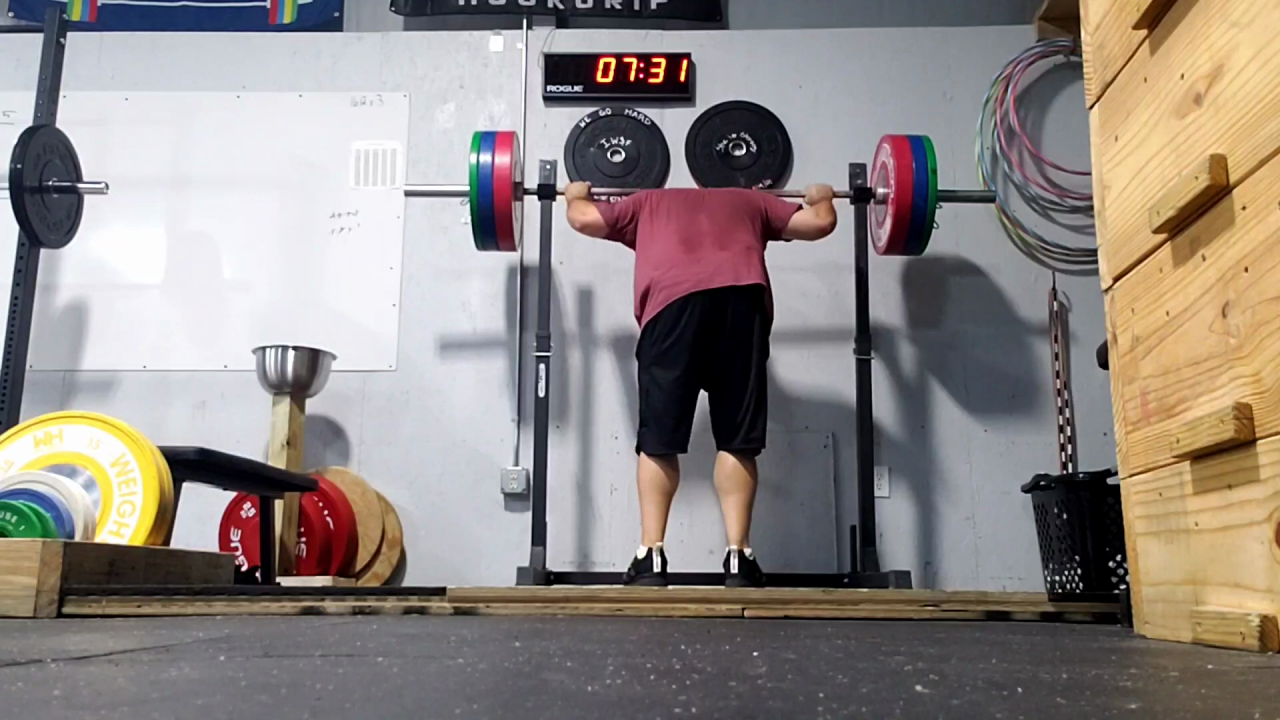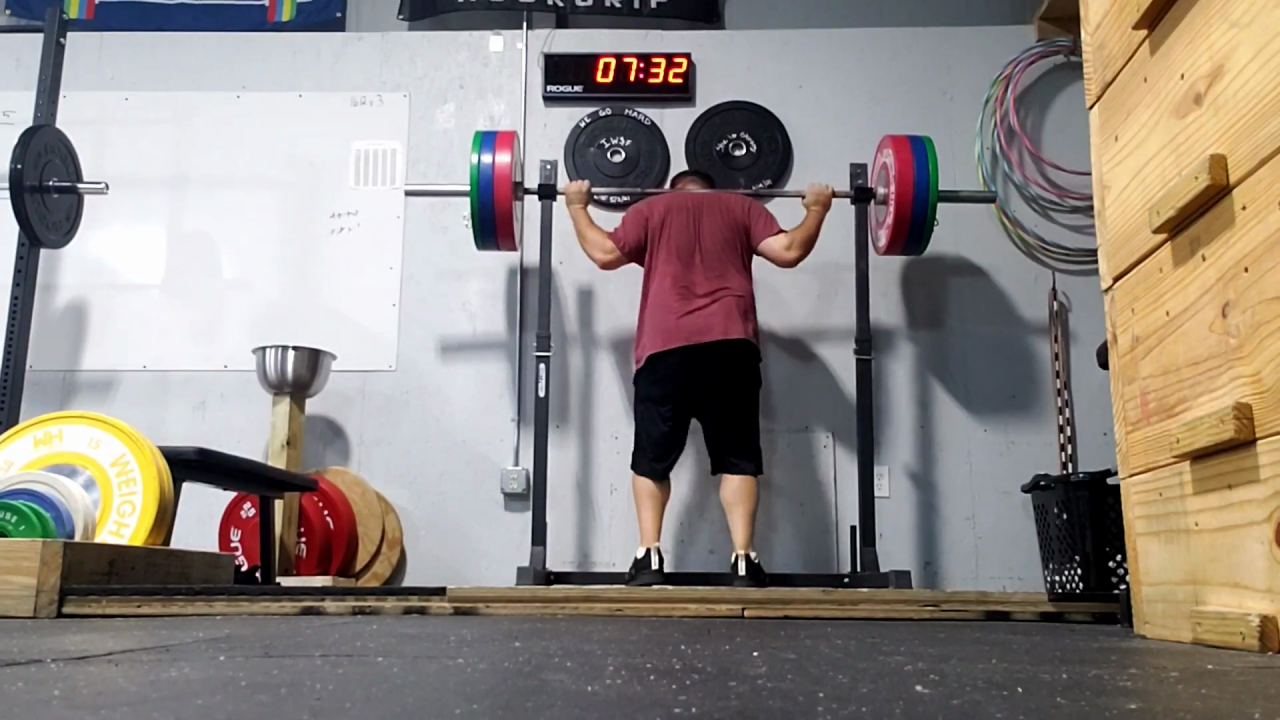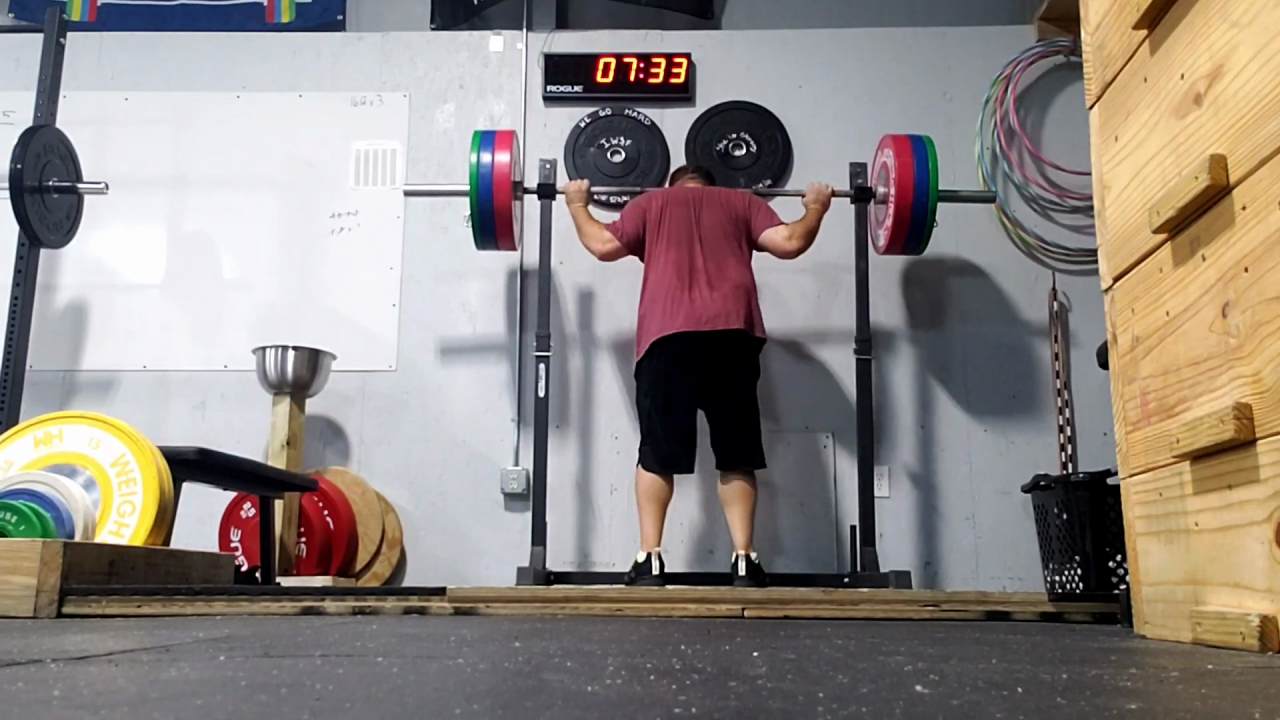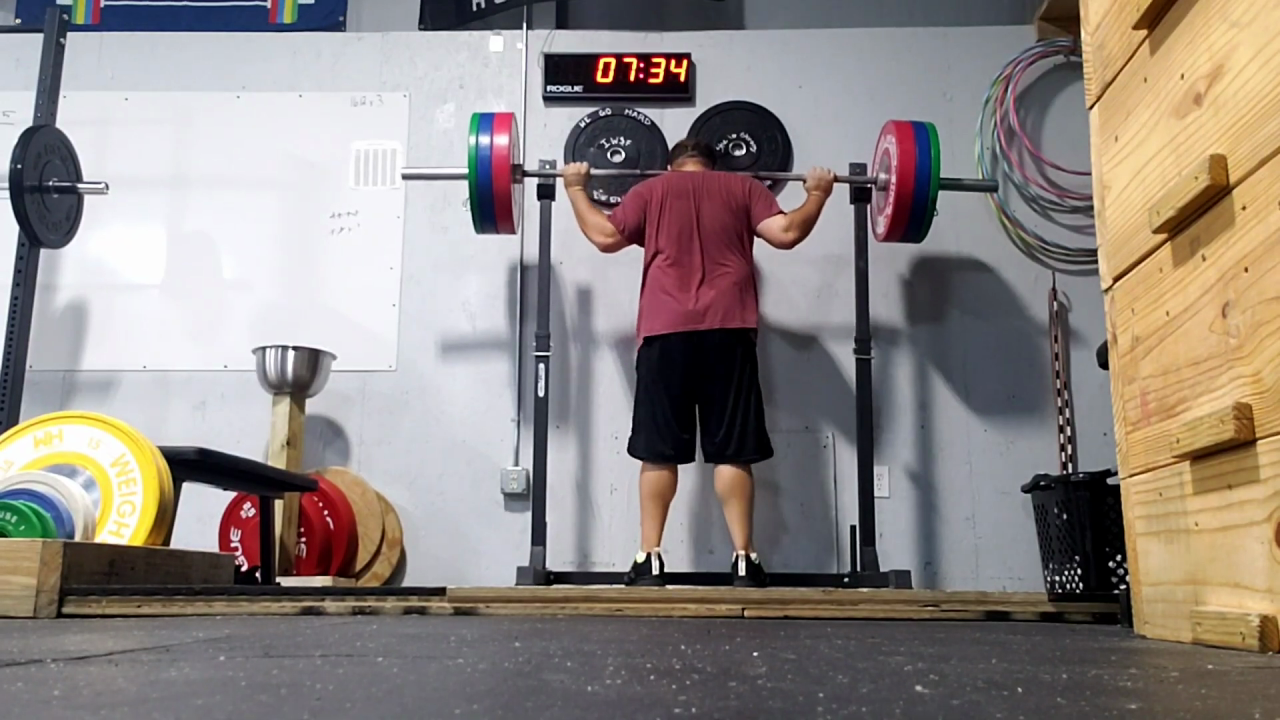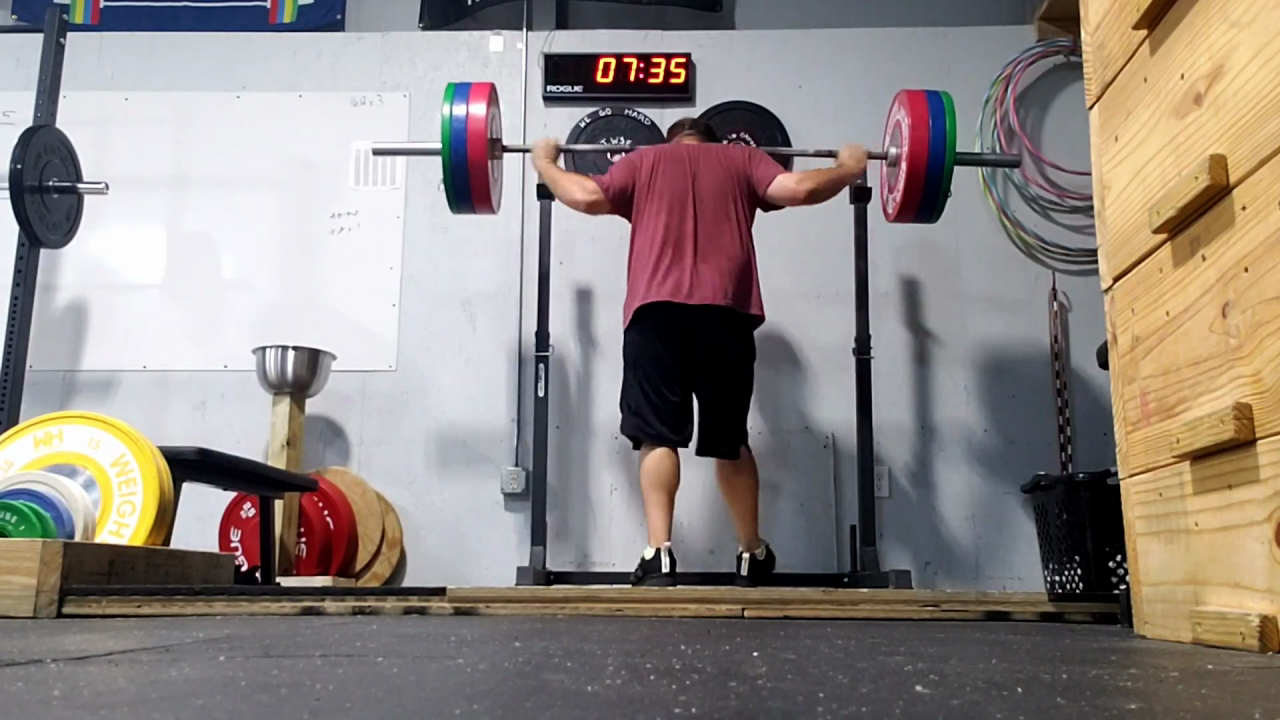
dt=1s
person 1, frame 1
left shoulder: (650, 202)
right shoulder: (748, 200)
left elbow: (582, 217)
right elbow: (821, 222)
left wrist: (575, 195)
right wrist: (821, 199)
left hip: (672, 300)
right hip: (741, 298)
left knee: (657, 440)
right knee: (737, 440)
left ankle: (651, 558)
right ankle: (738, 559)
person 1, frame 2
left shoulder: (650, 208)
right shoulder: (742, 207)
left elbow: (605, 254)
right elbow: (789, 251)
left wrist: (577, 206)
right wrist: (817, 209)
left hip: (665, 346)
right hip: (729, 345)
left knee: (652, 460)
right knee: (738, 459)
left ankle: (649, 556)
right ankle: (744, 561)
person 1, frame 3
left shoulder: (650, 203)
right shoulder: (741, 202)
left elbow: (603, 245)
right elbow: (790, 242)
left wrist: (577, 205)
right wrist: (816, 208)
left hip: (667, 335)
right hip: (730, 333)
left knee: (656, 454)
right knee: (736, 457)
left ankle: (649, 560)
right ankle: (744, 561)
person 1, frame 4
left shoulder: (651, 190)
right shoulder: (744, 188)
left elbow: (604, 236)
right elbow: (786, 233)
left wrist: (576, 188)
right wrist: (818, 193)
left hip: (665, 331)
right hip: (728, 330)
left knee: (658, 450)
right knee: (733, 452)
left ankle: (650, 559)
right ankle: (744, 560)
person 1, frame 5
left shoulder: (642, 160)
right shoulder: (743, 159)
left elbow: (587, 197)
right elbow: (797, 189)
left wrist: (545, 164)
right wrist: (849, 168)
left hip: (655, 309)
right hip: (726, 308)
left knee: (656, 435)
right knee: (730, 441)
left ankle: (659, 556)
right ankle: (751, 555)
